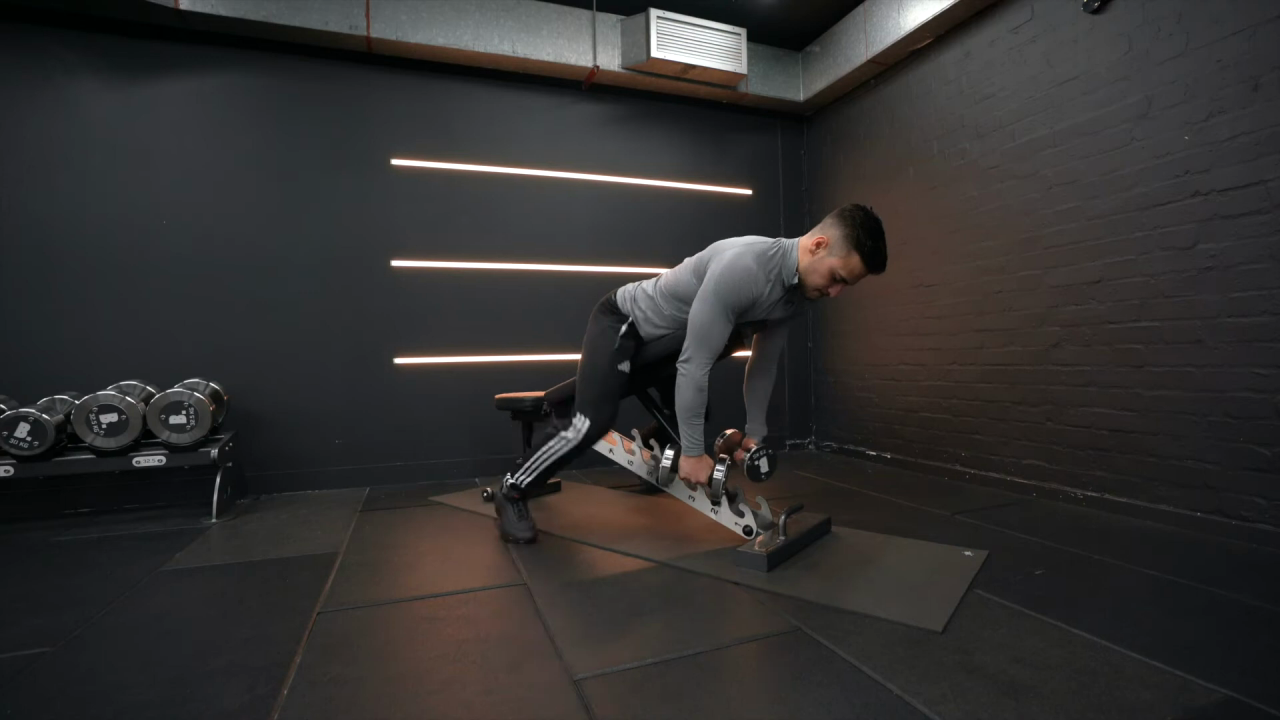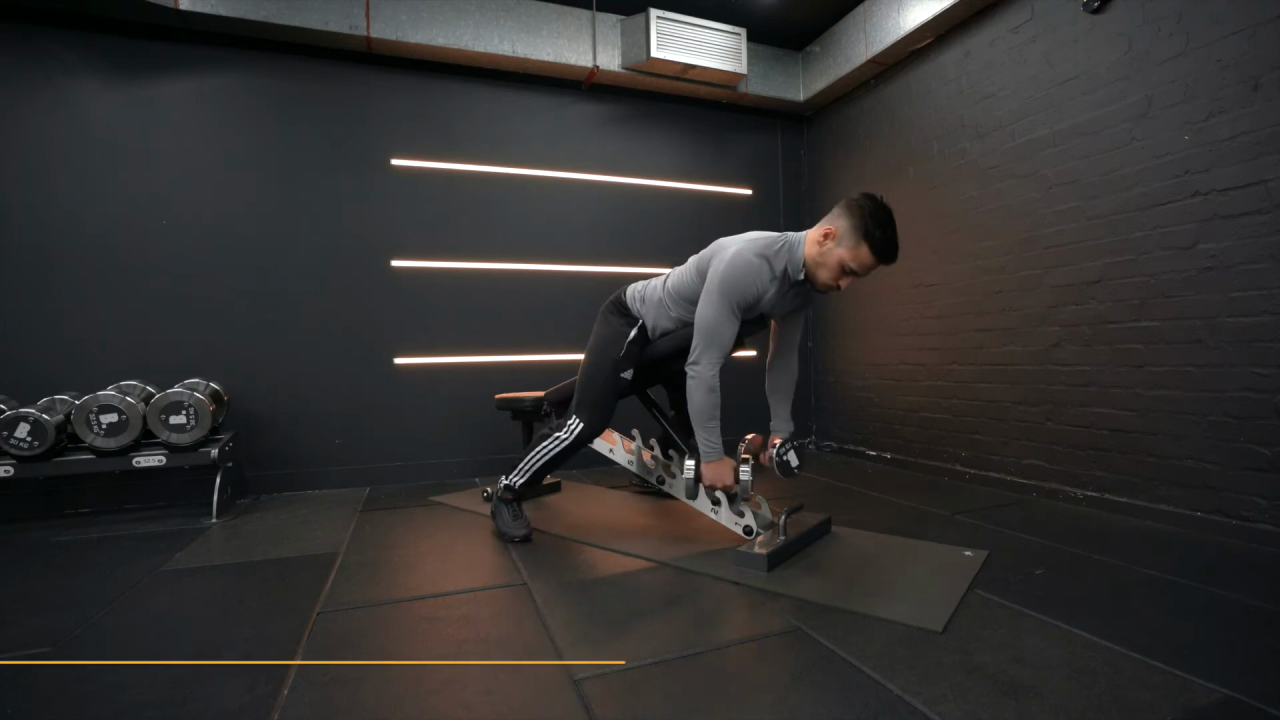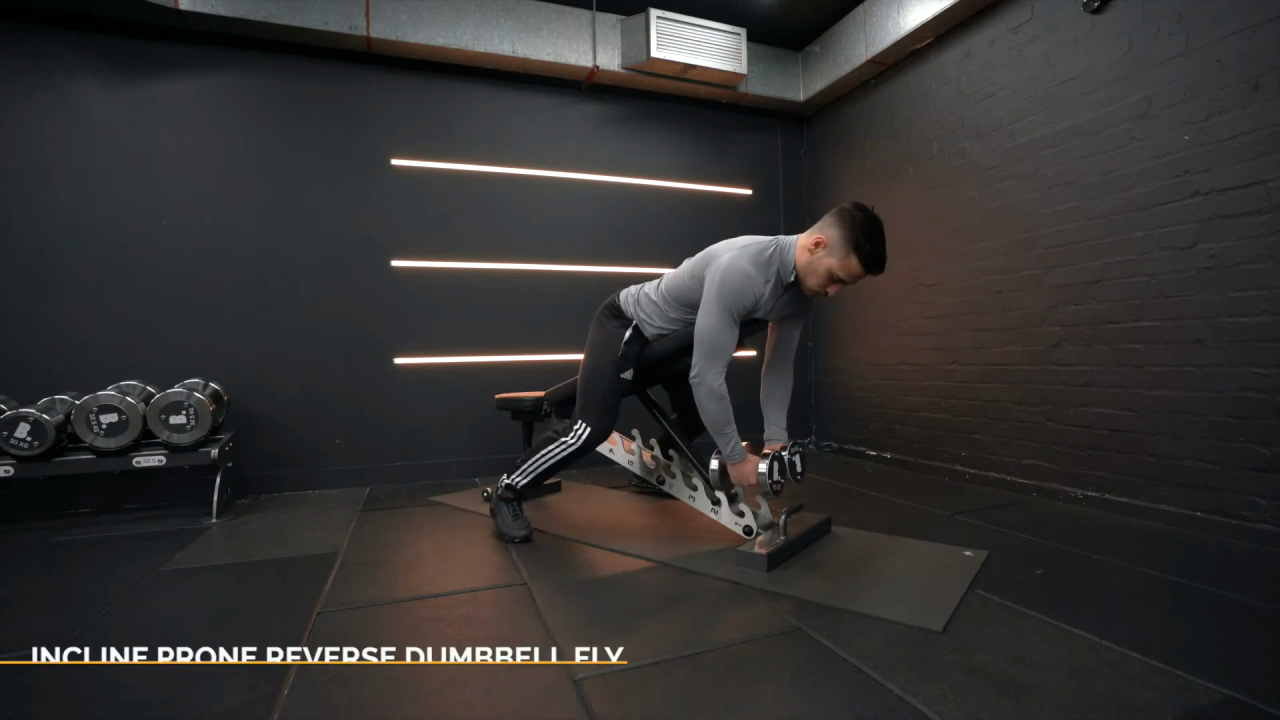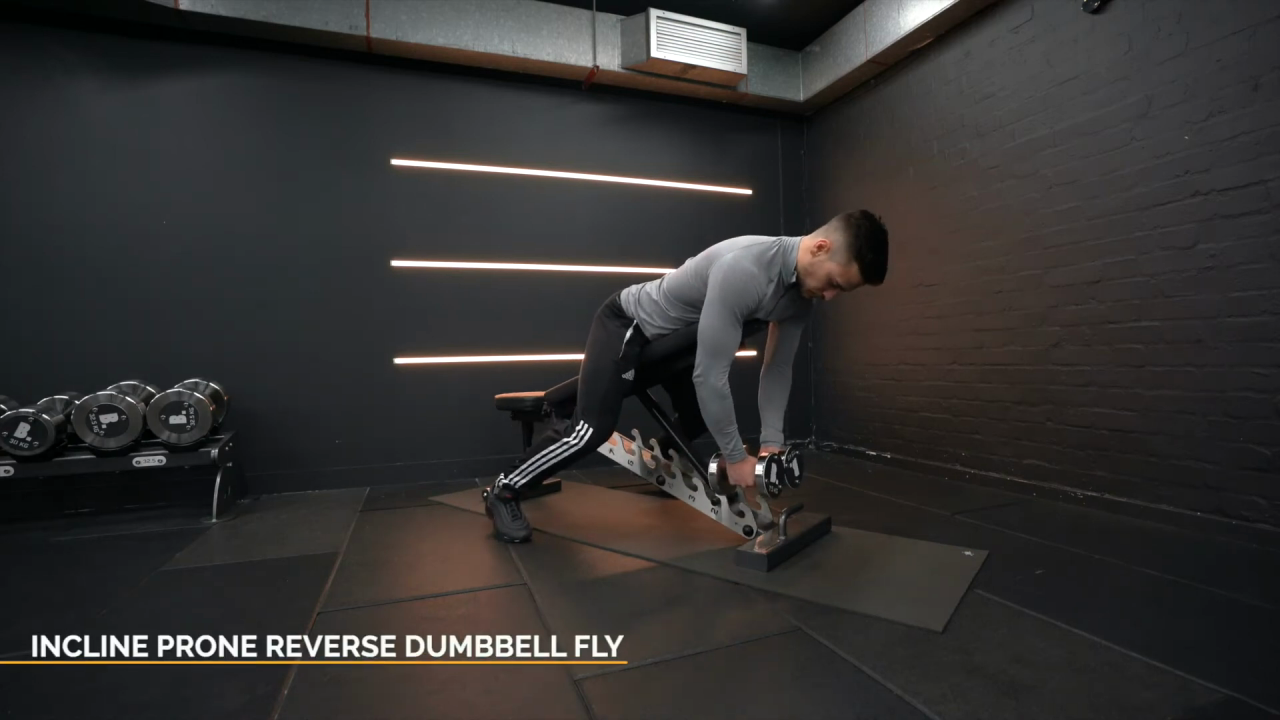
dt=1s
person 1, frame 1
left shoulder: (795, 292)
right shoulder: (742, 267)
left elbow: (764, 363)
right elbow: (695, 364)
left wrist: (754, 433)
right wrist: (694, 452)
left hip: (669, 333)
right hip: (624, 320)
left knee: (688, 412)
right knee: (594, 421)
right ankle: (513, 492)
person 1, frame 2
left shoulder: (804, 282)
right shoulder: (745, 263)
left elbow: (784, 357)
right elbow: (703, 366)
left wrist: (780, 429)
right wrist: (712, 457)
left hip: (675, 332)
right hip: (632, 320)
left knee: (697, 416)
right knee: (588, 422)
right ankle: (509, 492)
person 1, frame 3
left shoulder: (799, 288)
right shoulder: (740, 270)
left elbow: (779, 365)
right elbow: (707, 375)
left wrist: (776, 438)
right wrist: (736, 458)
left hip: (671, 334)
right hip: (627, 323)
left knee: (699, 414)
right knee: (592, 428)
right ankle: (508, 492)
person 1, frame 4
left shoulder: (800, 292)
right shoulder: (744, 269)
left elbow: (778, 367)
right elbow: (710, 374)
left wrist: (772, 442)
right wrist: (736, 458)
left hip: (672, 335)
right hip: (628, 324)
left knee: (701, 415)
right knee: (593, 427)
right ankle: (504, 492)
